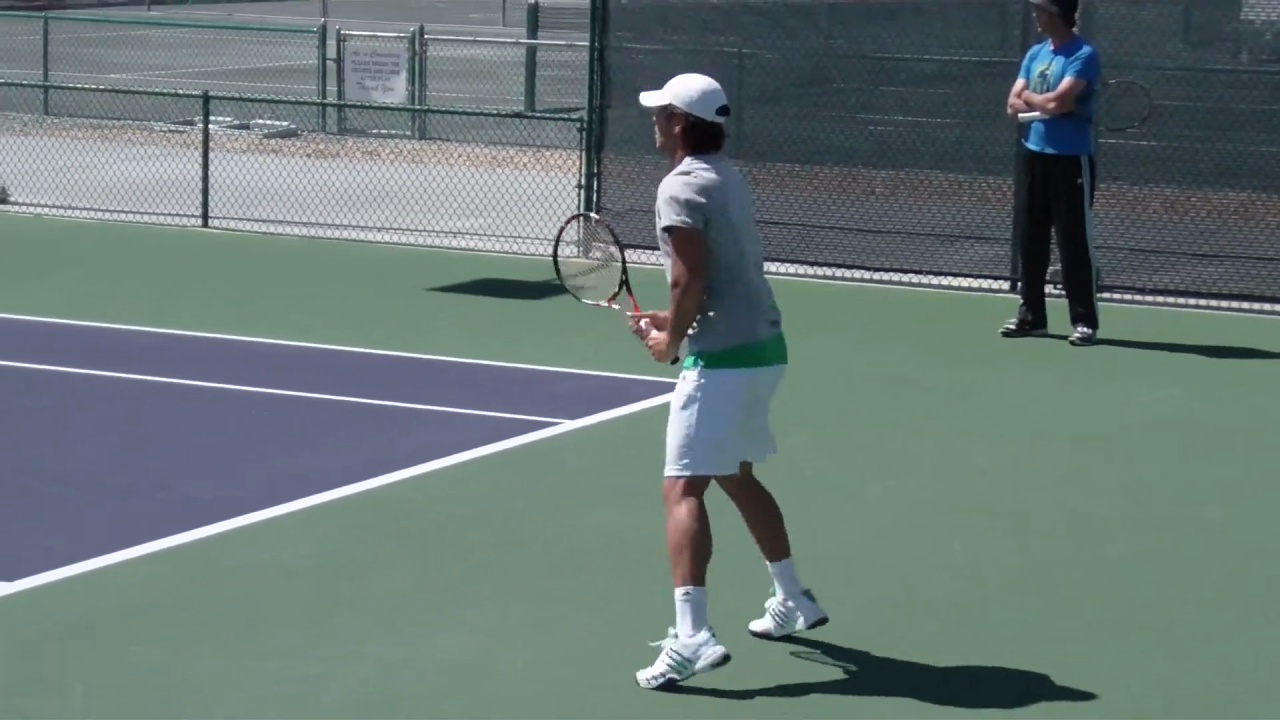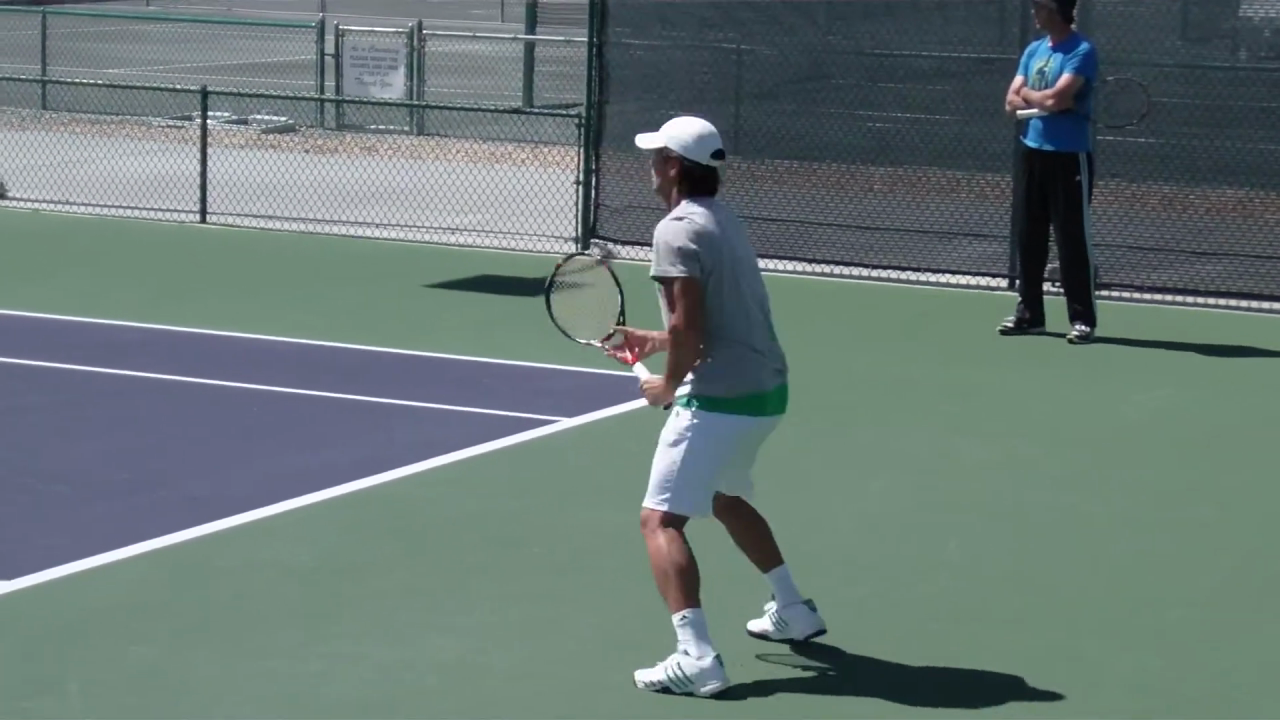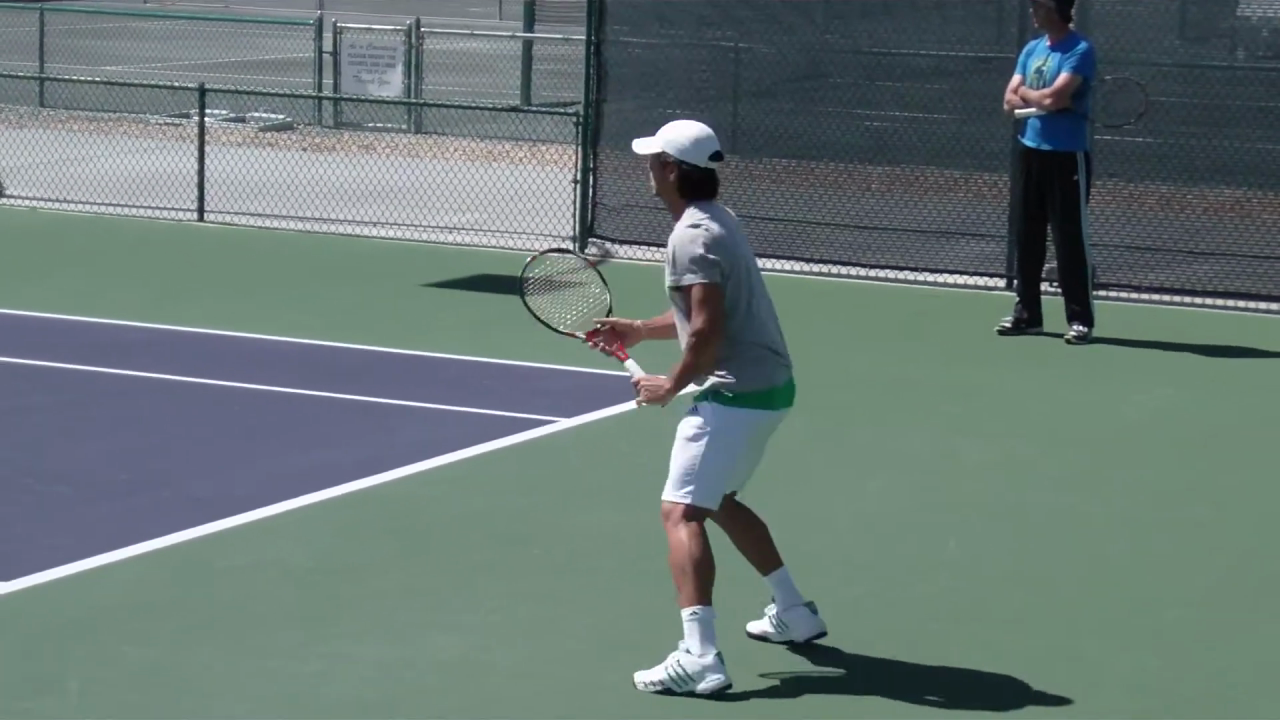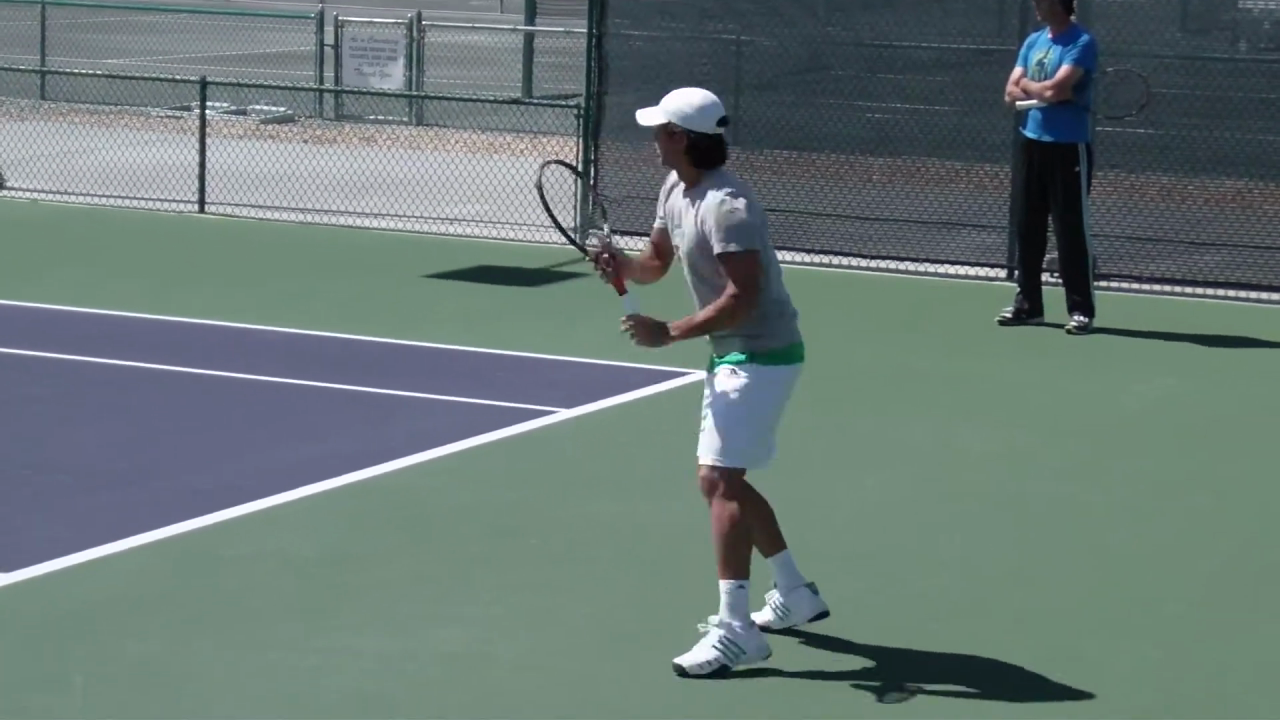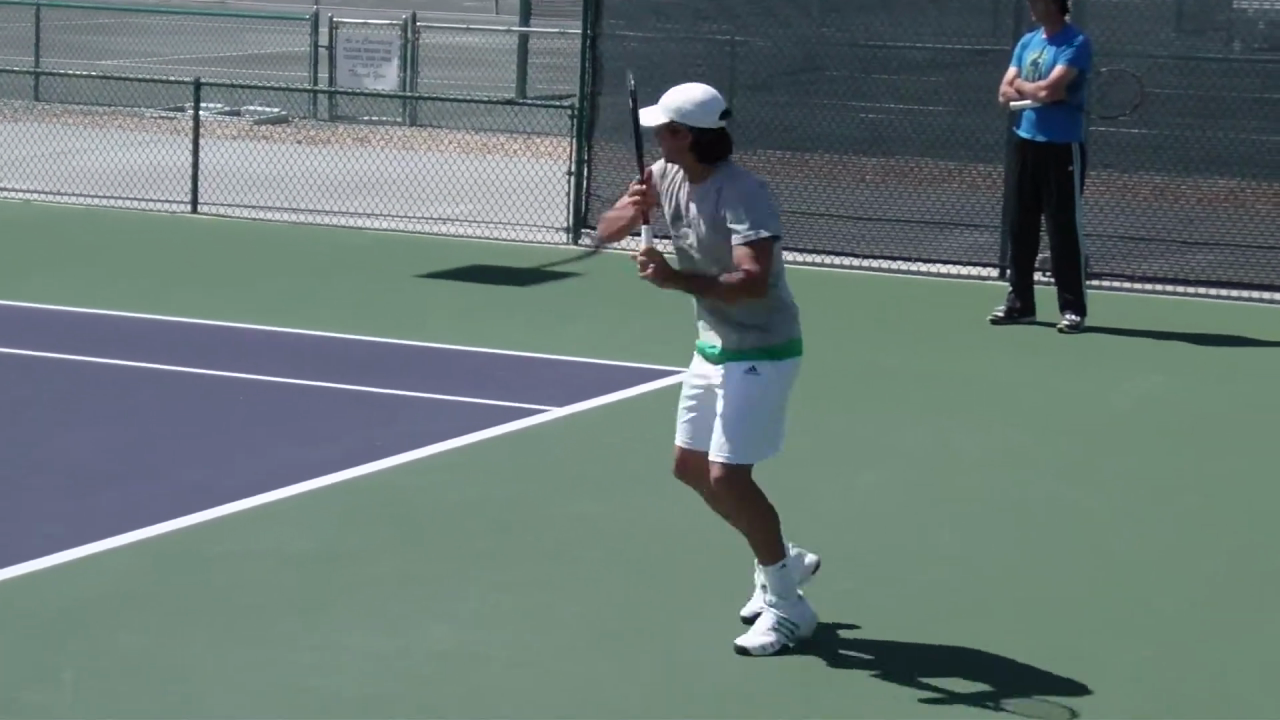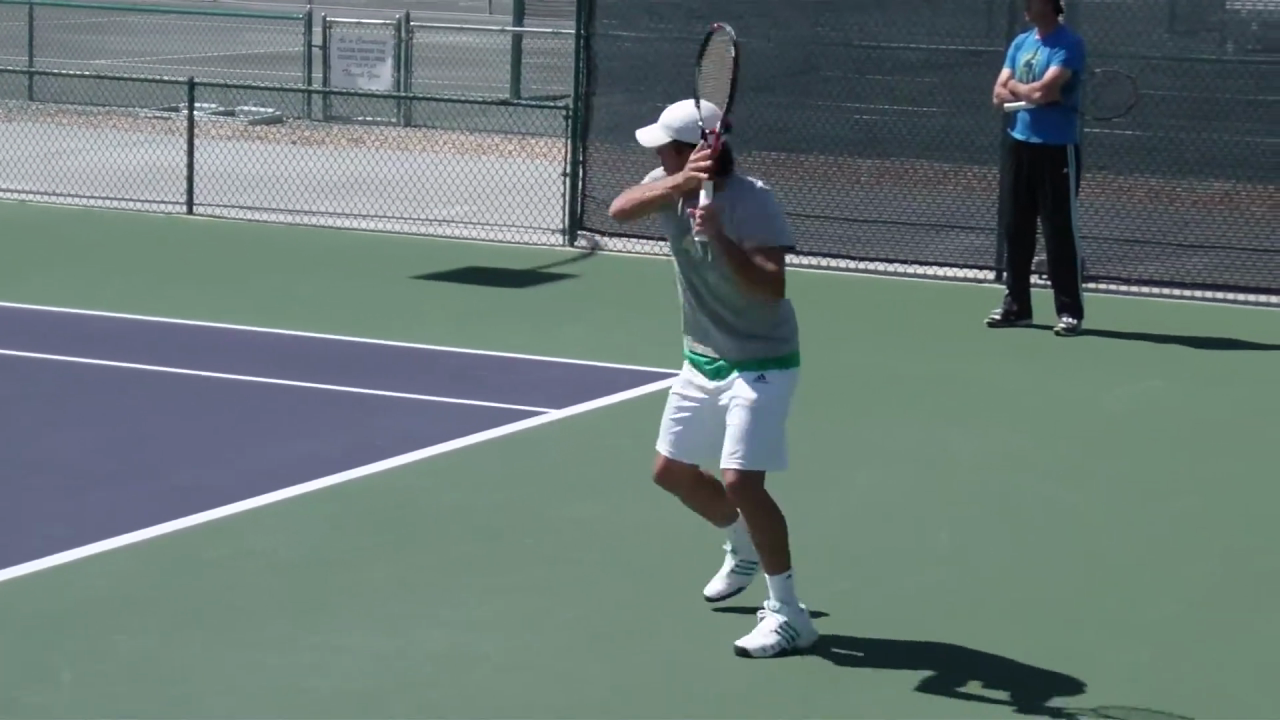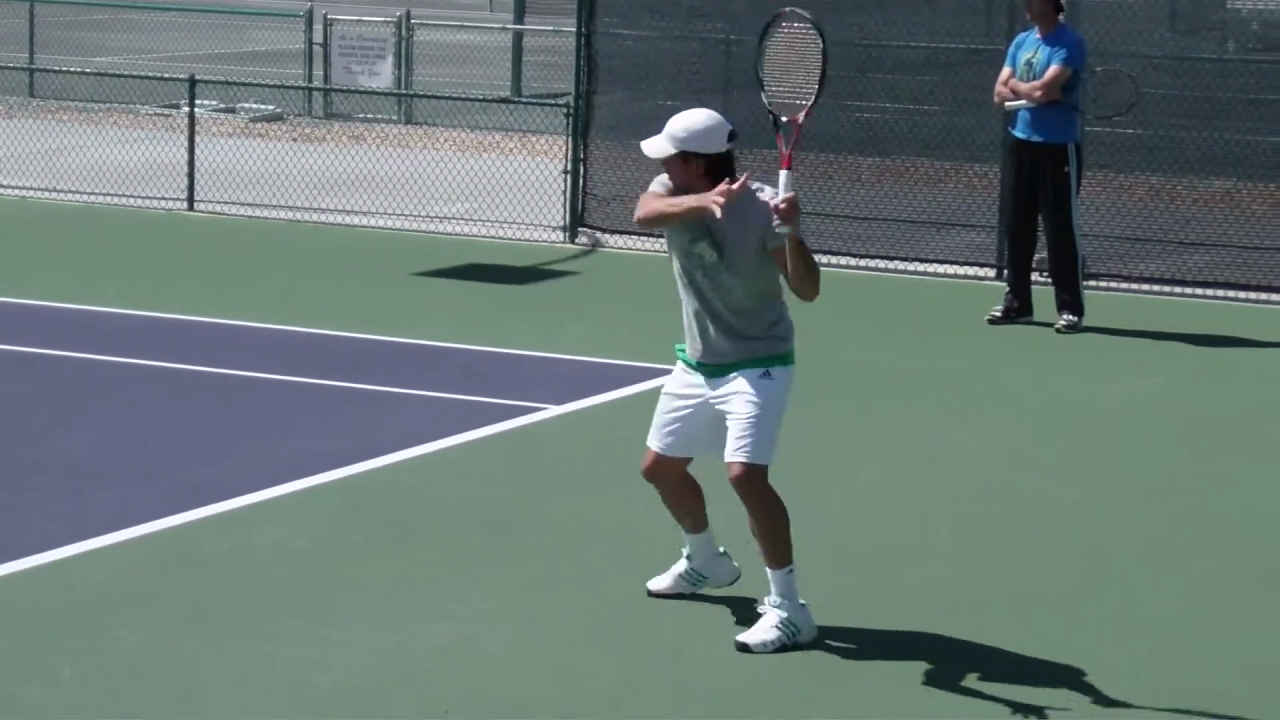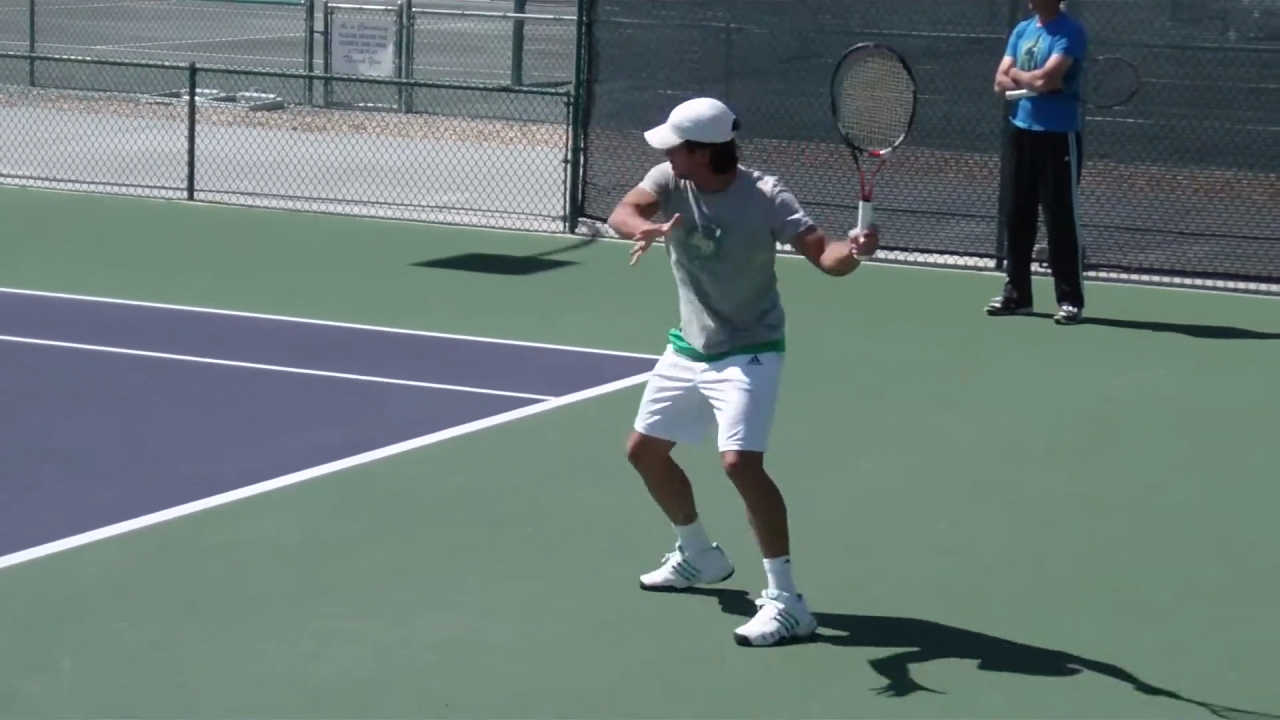
dt=0.1s
person 1, frame 1
left shoulder: (679, 186)
right shoulder: (725, 178)
left elbow: (689, 277)
left wrist: (671, 337)
right wrist: (669, 315)
left hip: (722, 359)
right hip: (764, 348)
left knee: (683, 490)
right knee: (735, 476)
left ankle: (692, 638)
right ankle: (793, 600)
person 1, frame 2
left shoulder: (676, 232)
right shoulder: (717, 221)
left elbow: (689, 329)
left wrist: (668, 385)
right wrist: (653, 341)
left hip: (723, 399)
right hip: (763, 391)
left knee: (660, 521)
right knee: (719, 497)
left ankle: (696, 657)
right ankle: (792, 608)
person 1, frame 3
left shoulder: (691, 237)
right shoulder: (712, 221)
left elbow: (706, 332)
left wrist: (670, 385)
right wrist: (633, 329)
left hip: (738, 395)
right hip: (766, 387)
left knee: (680, 516)
right knee: (717, 500)
left ankle: (698, 656)
right ankle: (792, 611)
person 1, frame 4
left shoulder: (727, 205)
right shoulder: (673, 189)
left elbow: (740, 299)
right elbow: (657, 260)
left wrist: (670, 333)
right wrist: (620, 265)
left hip: (763, 359)
right hip: (733, 358)
left knee: (721, 483)
right knee: (720, 479)
left ankle: (731, 628)
right ankle: (797, 592)
person 1, frame 5
left shoulder: (745, 193)
right shoulder: (666, 176)
left elbow: (755, 282)
right elbow: (607, 231)
left wrist: (681, 281)
right wrist: (629, 208)
left hip: (761, 354)
right hip: (716, 349)
left knee: (727, 477)
right knee: (690, 466)
left ankle: (786, 605)
right ankle: (786, 563)
person 1, frame 6
left shoulder: (756, 203)
right shoulder: (666, 184)
left elbow: (769, 287)
right elbow: (622, 208)
left wrist: (720, 241)
right wrist: (682, 180)
left hip: (762, 366)
right hip: (701, 362)
left knee: (740, 481)
right knee: (671, 471)
left ankle: (786, 613)
right ankle: (745, 548)
person 1, frame 7
left shoulder: (766, 208)
right shoulder: (675, 190)
left elbow: (807, 289)
right elbow: (644, 213)
left wrist: (792, 235)
right wrist: (705, 201)
left hip: (758, 366)
right hip: (696, 362)
left knee: (746, 475)
right knee: (658, 468)
left ankle: (788, 609)
right ankle: (703, 561)
person 1, frame 8
left shoulder: (767, 198)
right shoulder: (671, 177)
left elbow: (829, 256)
right elbow: (622, 212)
left wrist: (855, 245)
right wrist: (643, 227)
left hip: (751, 354)
right hip: (688, 349)
left knee: (742, 464)
right knee: (645, 451)
left ankle: (784, 600)
right ankle: (697, 555)
person 2, frame 1
left shoulder: (1083, 54)
right shoulder: (1035, 53)
left elbow: (1057, 101)
right elbow: (1013, 105)
left wrist: (1030, 97)
right wrist: (1046, 105)
left hip: (1070, 160)
right hip: (1034, 156)
left knee: (1074, 243)
right knee: (1029, 239)
left ankle: (1085, 321)
right ankle: (1031, 314)
person 2, frame 2
left shoulder: (1082, 51)
right shoulder: (1033, 50)
left elbow: (1054, 99)
right elbow: (1011, 102)
left wrist: (1027, 93)
right wrist: (1041, 101)
left hip: (1068, 158)
right hip: (1032, 153)
left knee: (1073, 240)
right knee: (1027, 236)
left ankle: (1083, 318)
right ankle: (1029, 312)
person 2, frame 3
left shoulder: (1080, 50)
right shoulder: (1031, 49)
left elbow: (1052, 98)
right elbow: (1010, 101)
left wrist: (1025, 92)
right wrist: (1039, 100)
left hip: (1066, 157)
right hip: (1030, 152)
left knee: (1070, 239)
right knee: (1025, 236)
left ankle: (1080, 318)
right ankle: (1026, 312)
person 2, frame 4
left shoulder: (1081, 42)
right shoulder: (1033, 41)
left elbow: (1054, 89)
right elbow: (1011, 93)
left wrist: (1028, 85)
right wrist: (1044, 93)
left hip: (1068, 148)
right hip: (1031, 144)
left knee: (1071, 231)
right knee: (1026, 227)
left ankle: (1081, 308)
right ankle: (1028, 303)
person 2, frame 5
left shoulder: (1076, 43)
right shoulder: (1027, 41)
left elbow: (1048, 90)
right elbow: (1005, 93)
left wrist: (1022, 84)
right wrist: (1036, 92)
left hip: (1061, 148)
right hip: (1025, 143)
left knee: (1064, 230)
right knee: (1019, 226)
left ankle: (1073, 307)
right ankle: (1020, 301)
person 2, frame 6
left shoulder: (1069, 44)
right shoulder: (1020, 42)
left elbow: (1042, 91)
right elbow: (999, 94)
left wrist: (1015, 86)
right wrist: (1030, 94)
left hip: (1056, 150)
right hip: (1020, 145)
left knee: (1060, 232)
right knee: (1015, 228)
left ankle: (1069, 310)
right ankle: (1016, 304)
person 2, frame 7
left shoulder: (1070, 43)
right shoulder: (1021, 41)
left elbow: (1043, 89)
right elbow: (1000, 93)
left wrist: (1016, 84)
right wrist: (1030, 92)
left hip: (1057, 148)
right hip: (1021, 143)
left knee: (1061, 230)
right knee: (1016, 226)
left ankle: (1070, 308)
right ankle: (1016, 301)
person 2, frame 8
left shoulder: (1070, 32)
right shoulder: (1021, 30)
left elbow: (1043, 80)
right elbow: (1000, 82)
left wrist: (1015, 74)
right wrist: (1030, 81)
left hip: (1057, 137)
right hip: (1021, 132)
left knee: (1061, 220)
right knee: (1016, 217)
left ankle: (1070, 298)
right ankle: (1016, 292)
